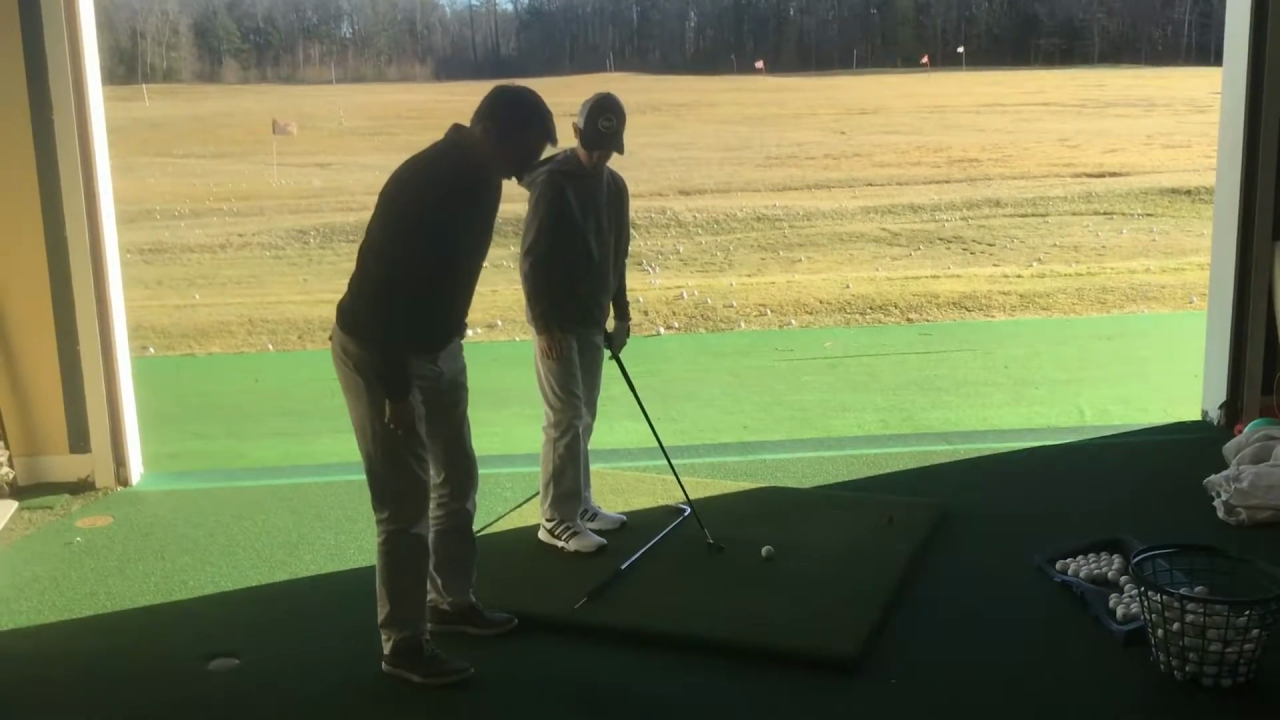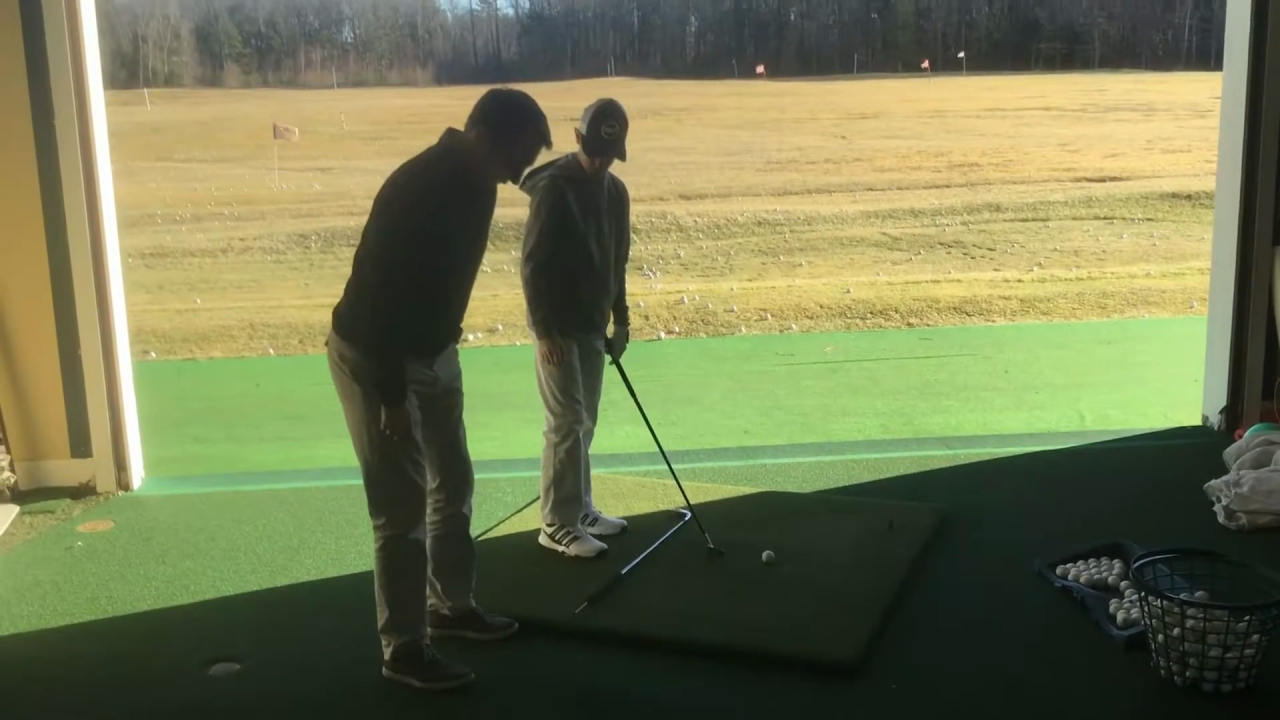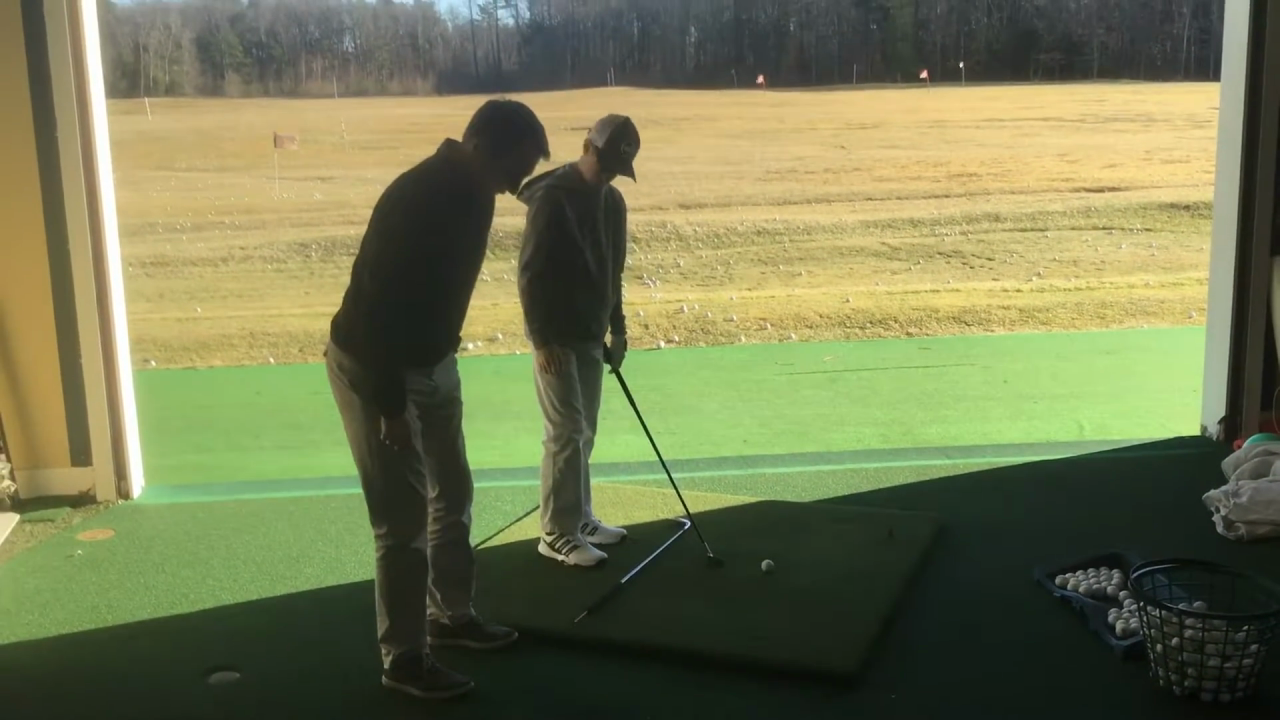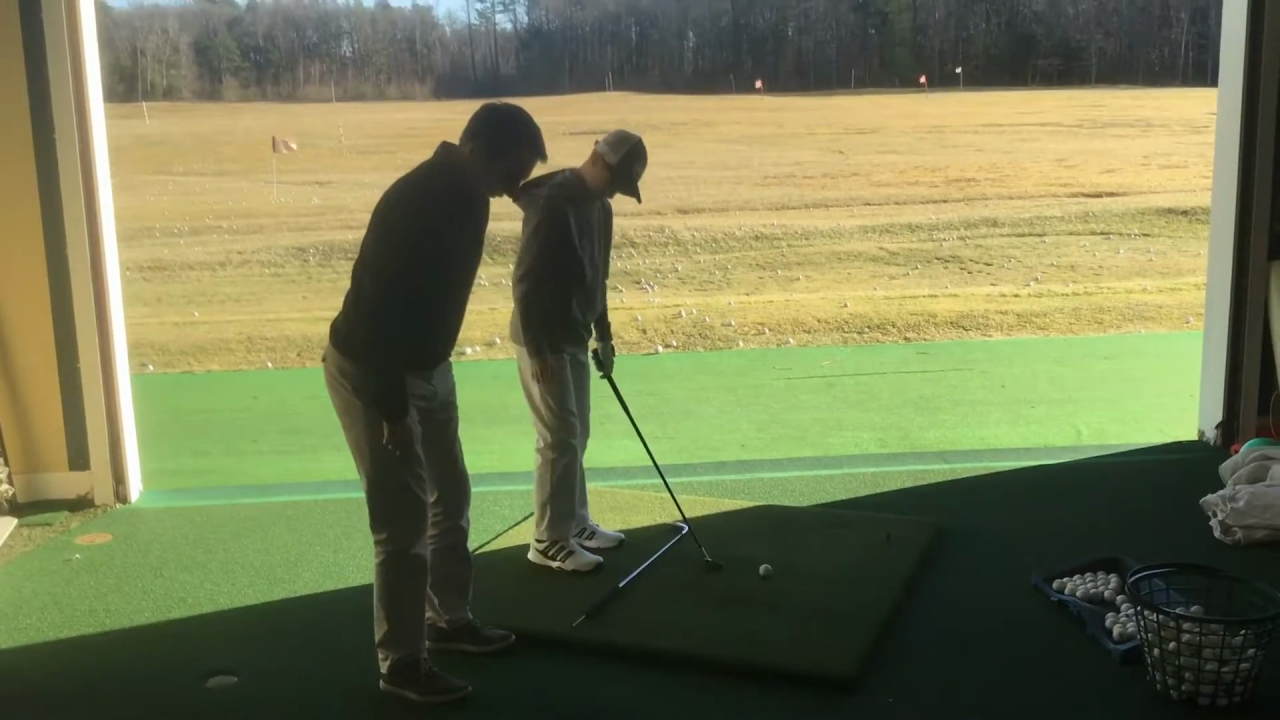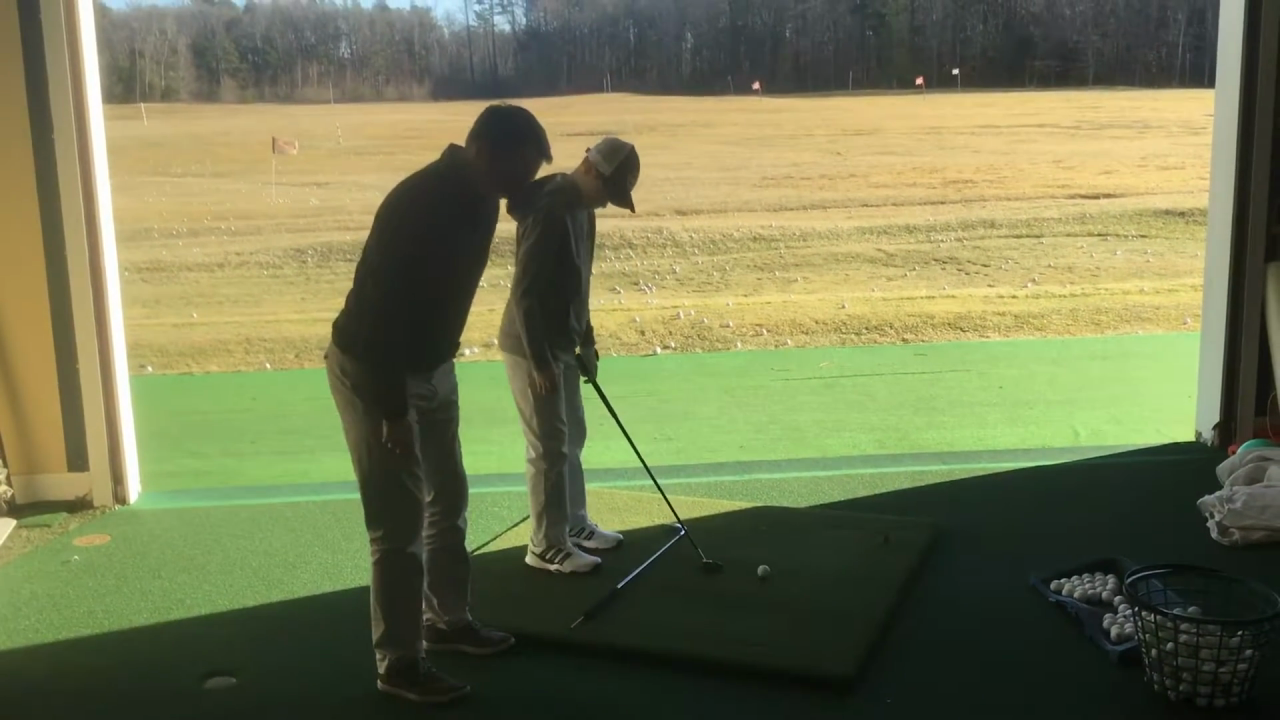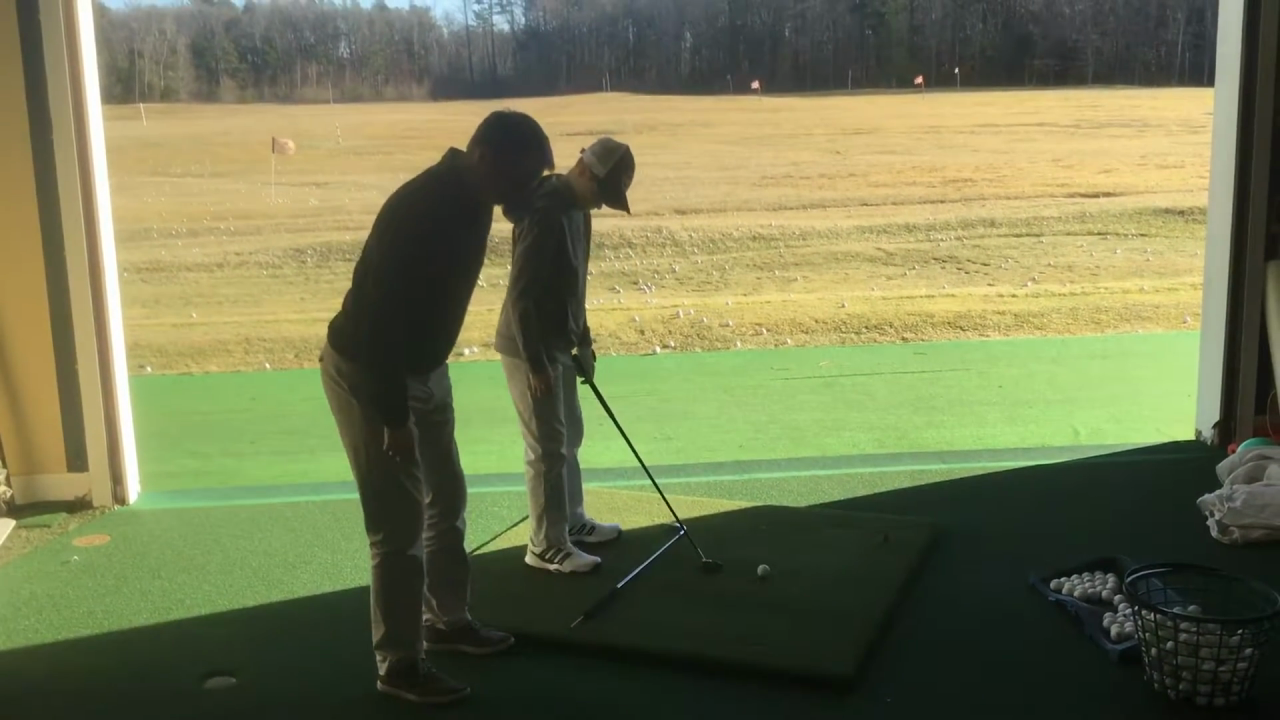
dt=0.3s
person 1, frame 1
left shoulder: (480, 181)
right shoulder: (421, 186)
right elbow: (381, 290)
right wrist: (395, 389)
left hip: (438, 347)
right hip: (380, 351)
left knee: (456, 478)
right knee: (405, 498)
left ankle: (451, 600)
right ankle: (403, 643)
person 1, frame 2
left shoulder: (475, 185)
right shoulder: (416, 191)
right elbow: (379, 297)
left wrist: (445, 344)
right wrist: (392, 396)
left hip: (433, 352)
right hip: (375, 357)
left knee: (452, 484)
right knee: (403, 504)
left ankle: (451, 605)
right ankle: (403, 648)
person 1, frame 3
left shoulder: (472, 195)
right shoulder: (414, 202)
right elbow: (377, 307)
right wrist: (391, 407)
left hip: (432, 362)
right hip: (373, 367)
left knee: (452, 493)
right knee: (404, 514)
left ankle: (451, 615)
right ankle: (403, 656)
person 1, frame 4
left shoulder: (468, 198)
right shoulder: (414, 205)
right elbow: (380, 313)
right wrist: (392, 411)
left hip: (427, 366)
right hip: (372, 371)
left knee: (449, 497)
right knee: (404, 518)
left ankle: (449, 619)
right ankle: (401, 661)
person 1, frame 5
left shoulder: (476, 201)
right shoulder: (418, 205)
right elbow: (380, 308)
right wrist: (392, 410)
left hip: (430, 366)
right hip: (373, 369)
left knee: (447, 498)
right knee: (400, 518)
left ankle: (446, 620)
right ankle: (398, 661)
person 1, frame 6
left shoulder: (471, 203)
right shoulder: (421, 210)
right elbow: (382, 319)
right wrist: (393, 417)
left hip: (422, 368)
right hip: (368, 372)
left knee: (445, 498)
right knee: (400, 519)
left ankle: (446, 619)
right ankle: (398, 662)
person 2, frame 1
left shoulder: (615, 186)
right shoulder: (552, 184)
right elbow: (533, 260)
left wrist: (620, 313)
right wrist: (543, 325)
left hip: (592, 320)
right hip: (558, 321)
left knee: (584, 417)
right knee: (566, 418)
left ankle: (579, 504)
right ankle: (557, 519)
person 2, frame 2
left shoulder: (615, 191)
right shoulder: (553, 188)
right elbow: (534, 265)
left wrist: (620, 318)
right wrist: (545, 330)
left hip: (593, 324)
right hip: (559, 326)
left knee: (584, 422)
right knee: (566, 423)
left ankle: (580, 509)
right ankle: (557, 524)
person 2, frame 3
left shoulder: (612, 201)
right shoulder: (551, 198)
right elbow: (530, 275)
left wrist: (617, 328)
right wrist: (542, 340)
left hip: (591, 334)
right hip: (556, 337)
left knee: (583, 431)
right knee: (565, 432)
left ankle: (579, 518)
right ankle: (557, 533)
person 2, frame 4
left shoulder: (600, 208)
right shoulder: (551, 205)
right elbow: (526, 281)
left wrist: (603, 334)
right wrist: (538, 349)
left hip: (573, 339)
right hip: (544, 342)
left knee: (576, 435)
right knee: (559, 437)
left ankle: (575, 524)
right ankle: (550, 541)
person 2, frame 5
left shoulder: (581, 210)
right shoulder: (548, 214)
right elbow: (526, 294)
left wrist: (586, 341)
right wrist: (540, 361)
left hip: (561, 345)
right hip: (533, 349)
left knee: (571, 437)
right knee: (549, 446)
left ankle: (573, 525)
right ankle: (547, 545)
person 2, frame 6
left shoulder: (576, 210)
right shoulder: (544, 216)
right elbow: (522, 295)
left wrist: (583, 340)
right wrist: (536, 363)
left hip: (558, 345)
right hip: (531, 350)
left knee: (568, 435)
right knee: (547, 446)
left ankle: (572, 521)
right ankle: (547, 545)
